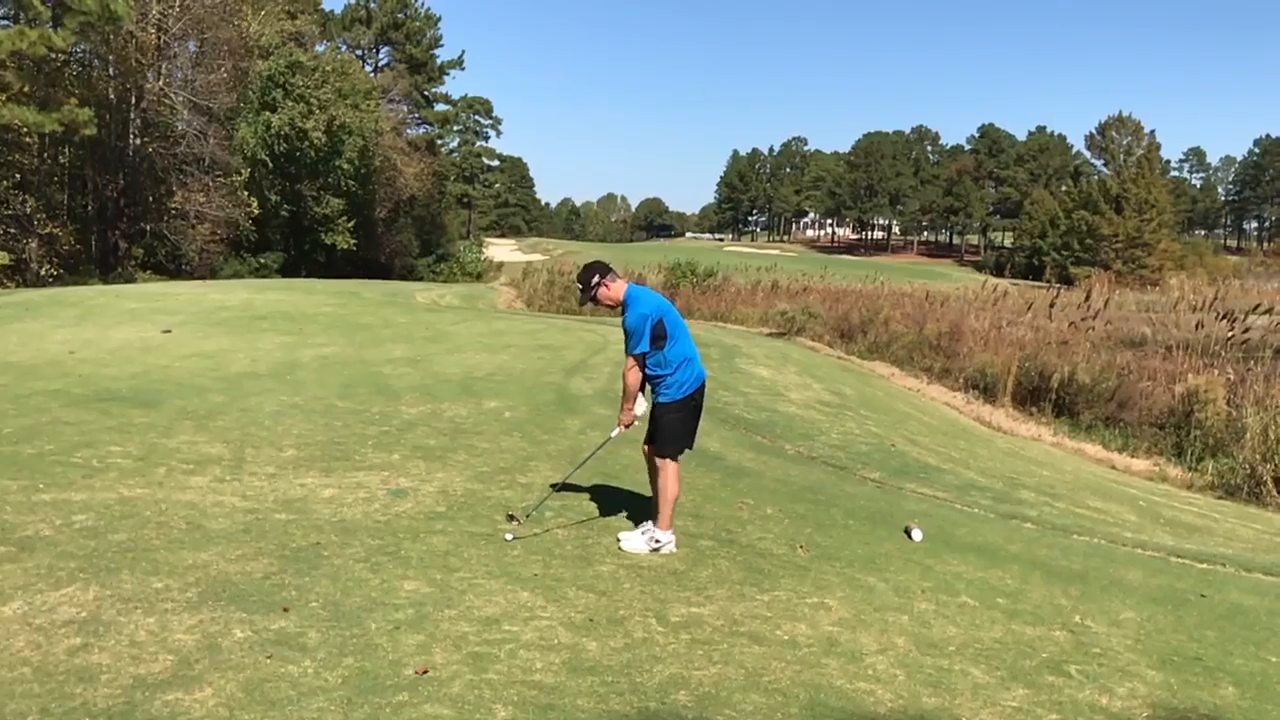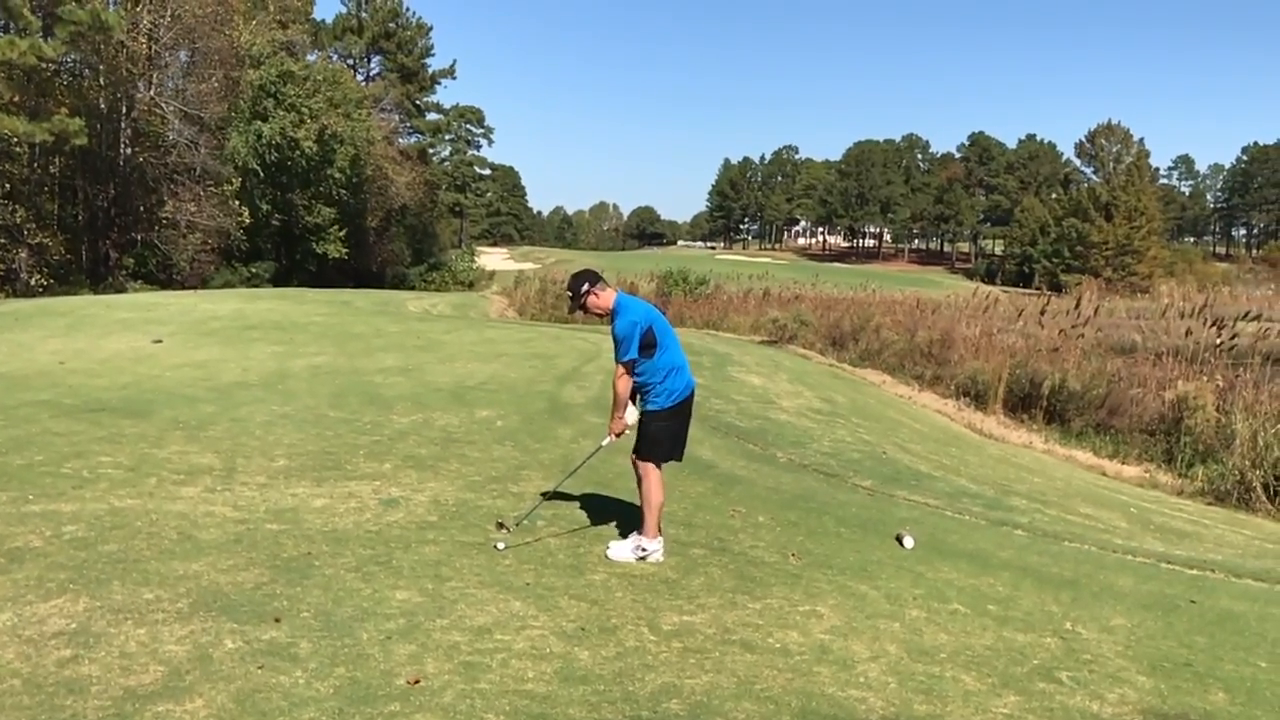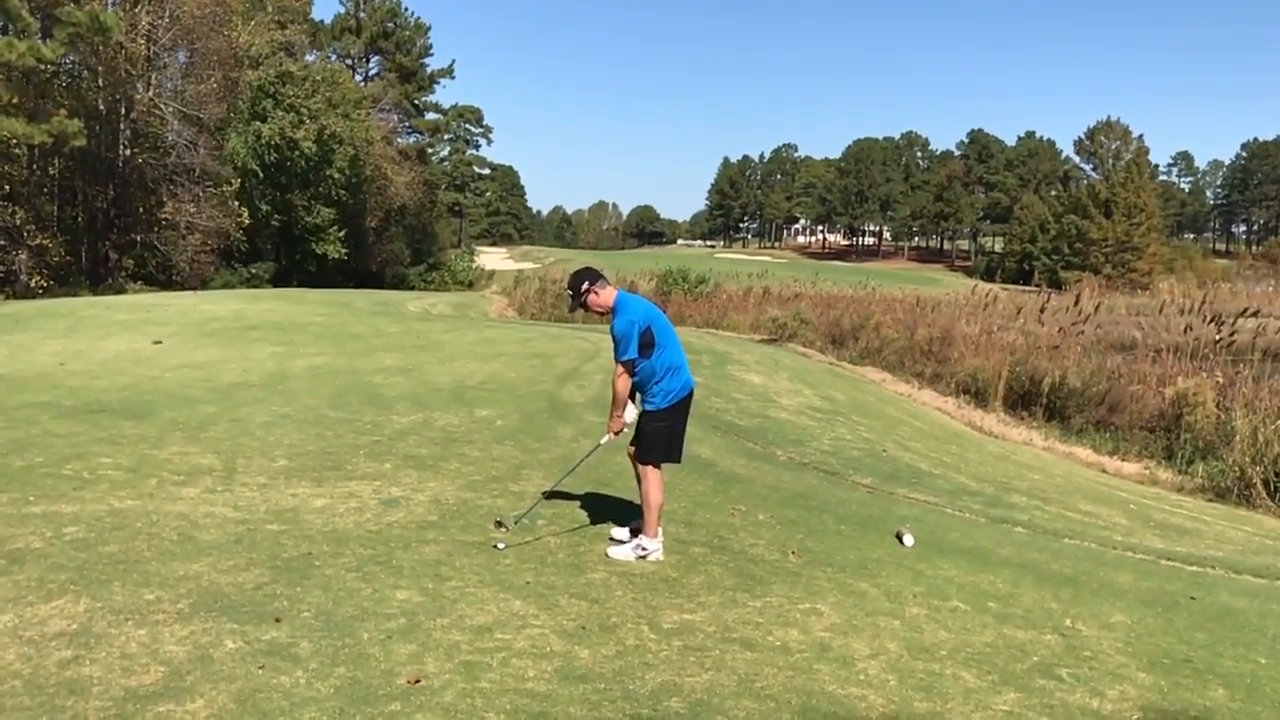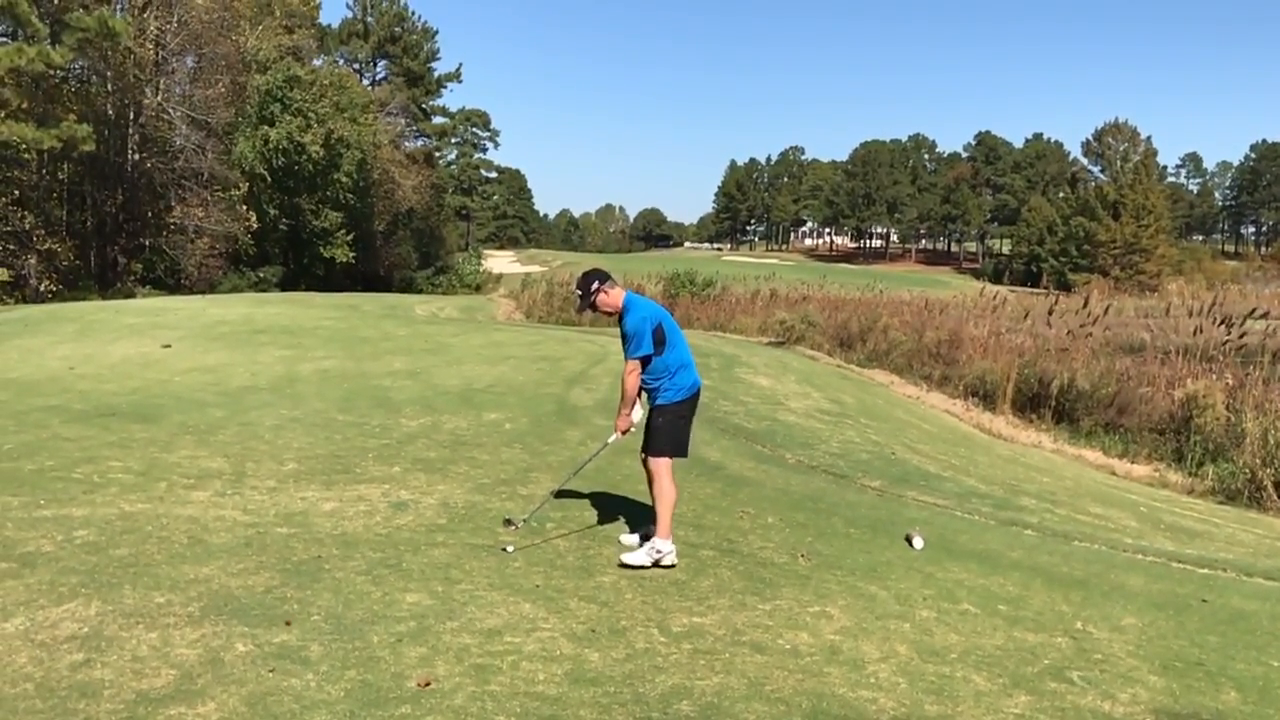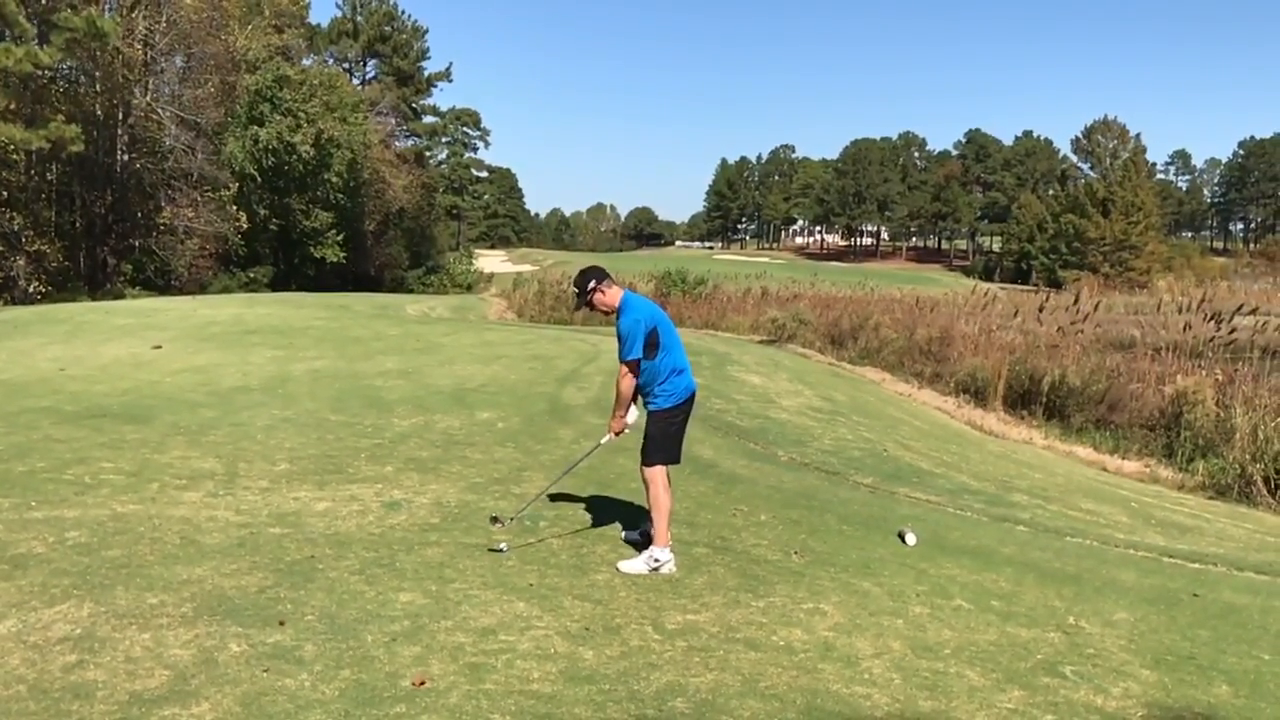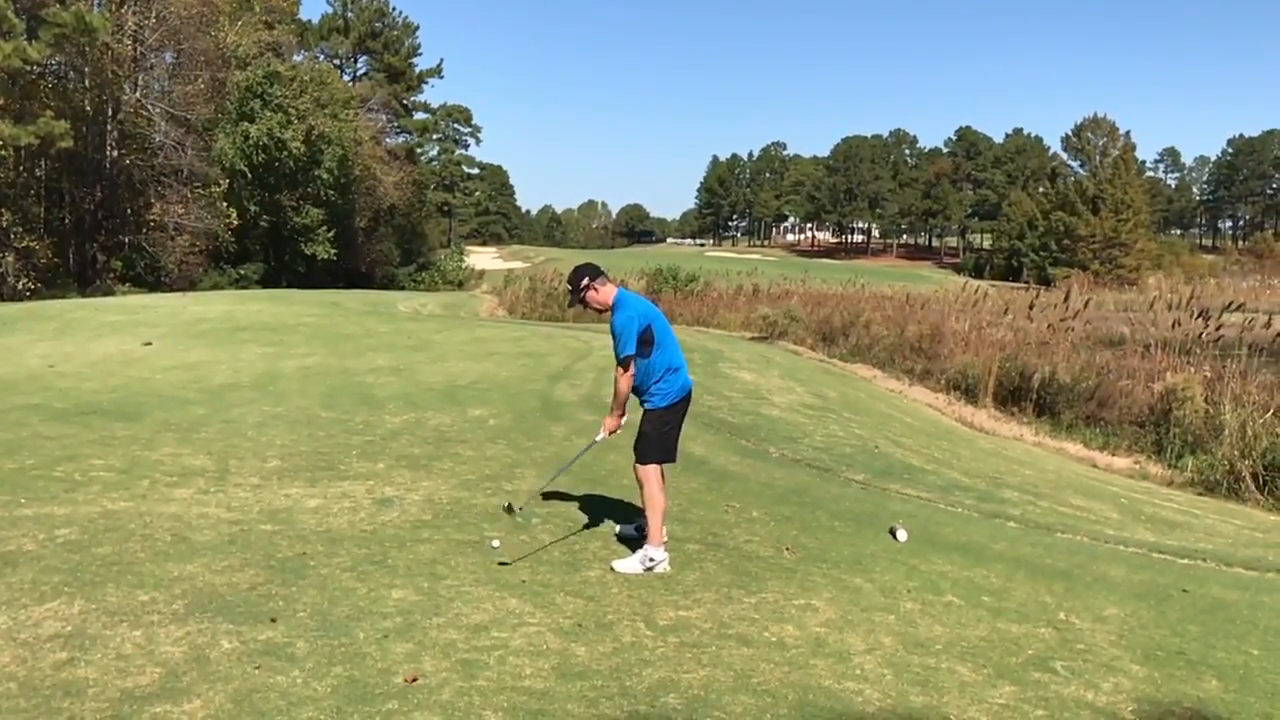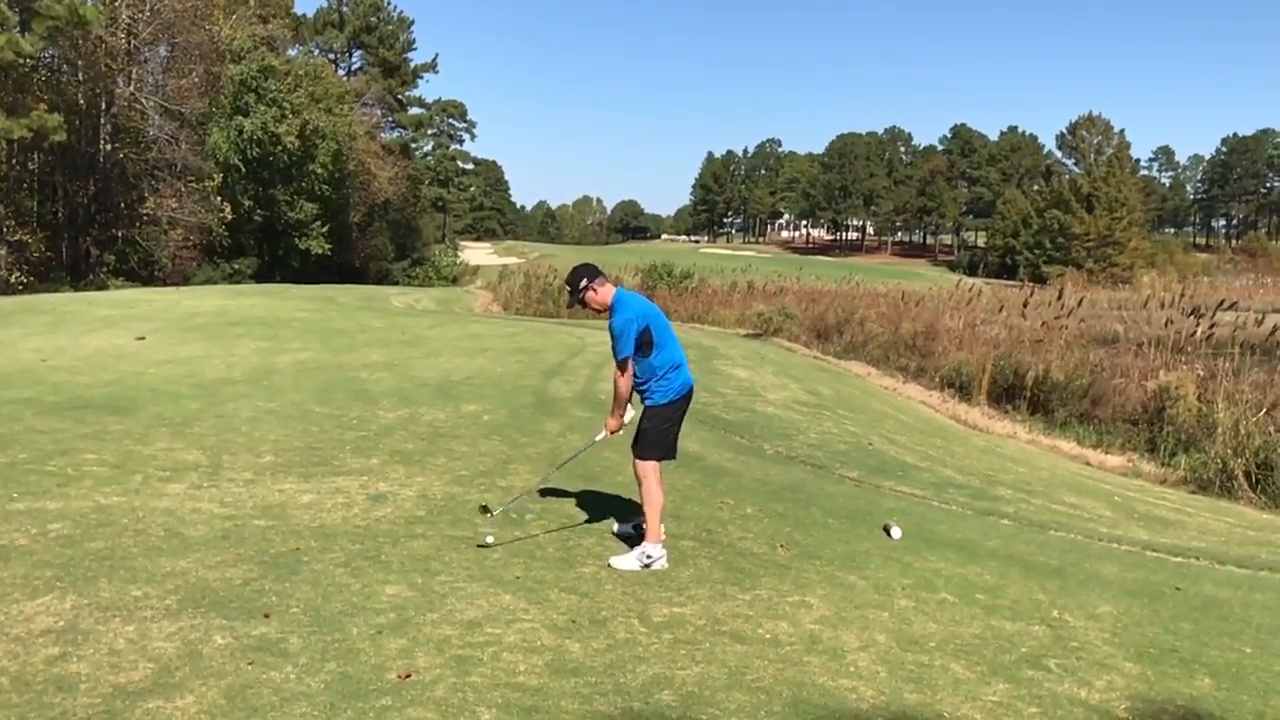
dt=0.7s
person 1, frame 1
left shoulder: (637, 309)
right shoulder: (638, 298)
left elbow: (633, 366)
right elbow: (643, 361)
left wrist: (626, 408)
right wrist: (636, 400)
left hip: (679, 387)
right hip: (674, 385)
left knee: (663, 459)
right knee: (653, 453)
left ankle: (663, 535)
right ankle: (658, 524)
person 1, frame 2
left shoulder: (626, 318)
right shoulder: (627, 308)
left elbow: (623, 375)
right elbow: (633, 371)
left wrist: (617, 417)
right wrist: (627, 408)
left hip: (667, 395)
right hip: (663, 393)
left knee: (648, 465)
right knee: (642, 462)
left ankle: (650, 543)
right ankle: (649, 533)
person 1, frame 3
left shoulder: (625, 318)
right shoulder: (630, 305)
left elbow: (622, 374)
left wrist: (616, 416)
right wrist: (628, 405)
left hip: (665, 395)
right hip: (666, 391)
left knee: (648, 465)
right knee: (637, 454)
left ankle: (649, 543)
right ankle: (649, 526)
person 1, frame 4
left shoulder: (637, 315)
right shoulder: (630, 312)
left elbow: (633, 371)
right elbow: (639, 369)
left wrist: (624, 413)
right wrist: (633, 405)
left hip: (675, 393)
right hip: (665, 393)
left knee: (659, 463)
right knee: (649, 458)
left ankle: (662, 544)
right ankle: (658, 530)
person 1, frame 5
left shoulder: (631, 317)
right shoulder: (633, 307)
left elbow: (627, 375)
right elbow: (636, 370)
left wrist: (618, 416)
right wrist: (625, 410)
left hip: (668, 397)
right hip: (667, 395)
left knee: (653, 470)
right knee: (653, 464)
left ankle: (660, 553)
right ankle: (659, 529)
person 1, frame 6
left shoulder: (625, 315)
right shoulder: (628, 304)
left elbow: (625, 373)
right elbow: (631, 367)
left wrist: (614, 415)
right wrist: (620, 408)
left hip: (664, 396)
right hip: (668, 392)
left knee: (646, 468)
right knee: (650, 463)
left ankle: (654, 552)
right ankle: (653, 525)
person 1, frame 7
left shoulder: (623, 316)
right shoulder: (627, 302)
left elbow: (624, 374)
left wrist: (616, 415)
right wrist: (624, 407)
left hip: (666, 393)
right hip: (665, 390)
left knee: (646, 465)
right knee: (644, 458)
left ankle: (652, 550)
right ankle: (652, 524)
